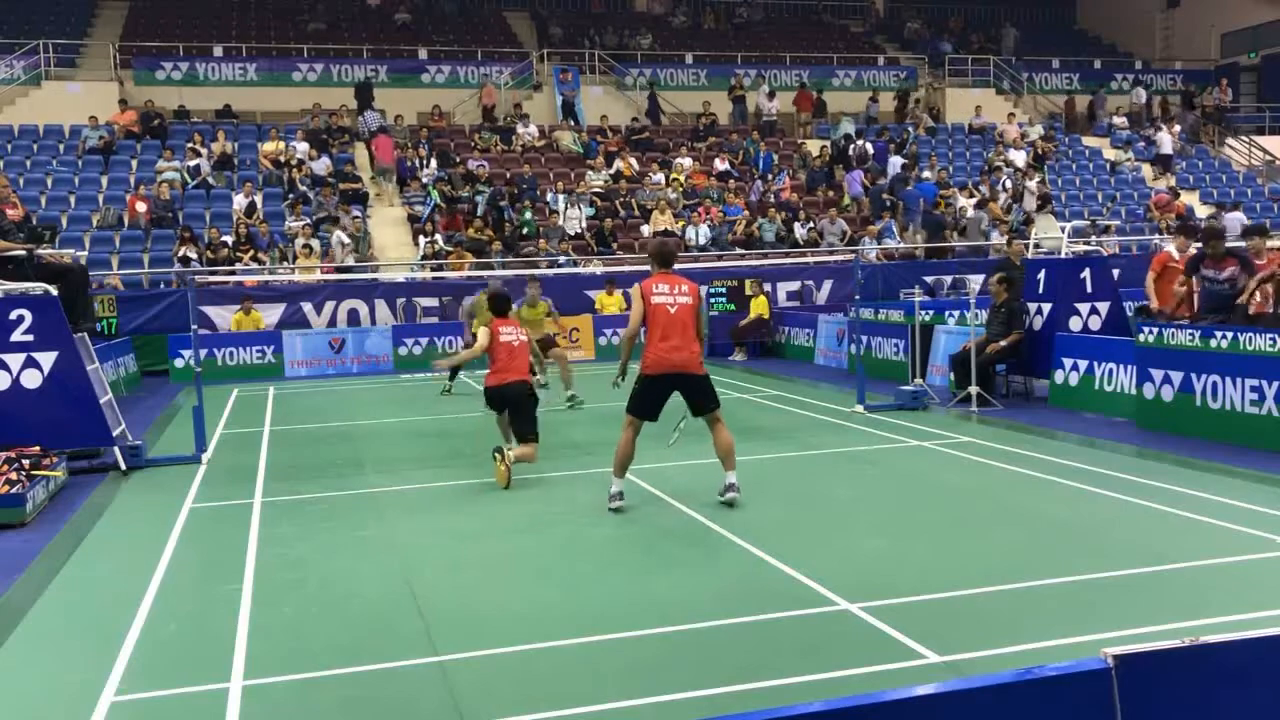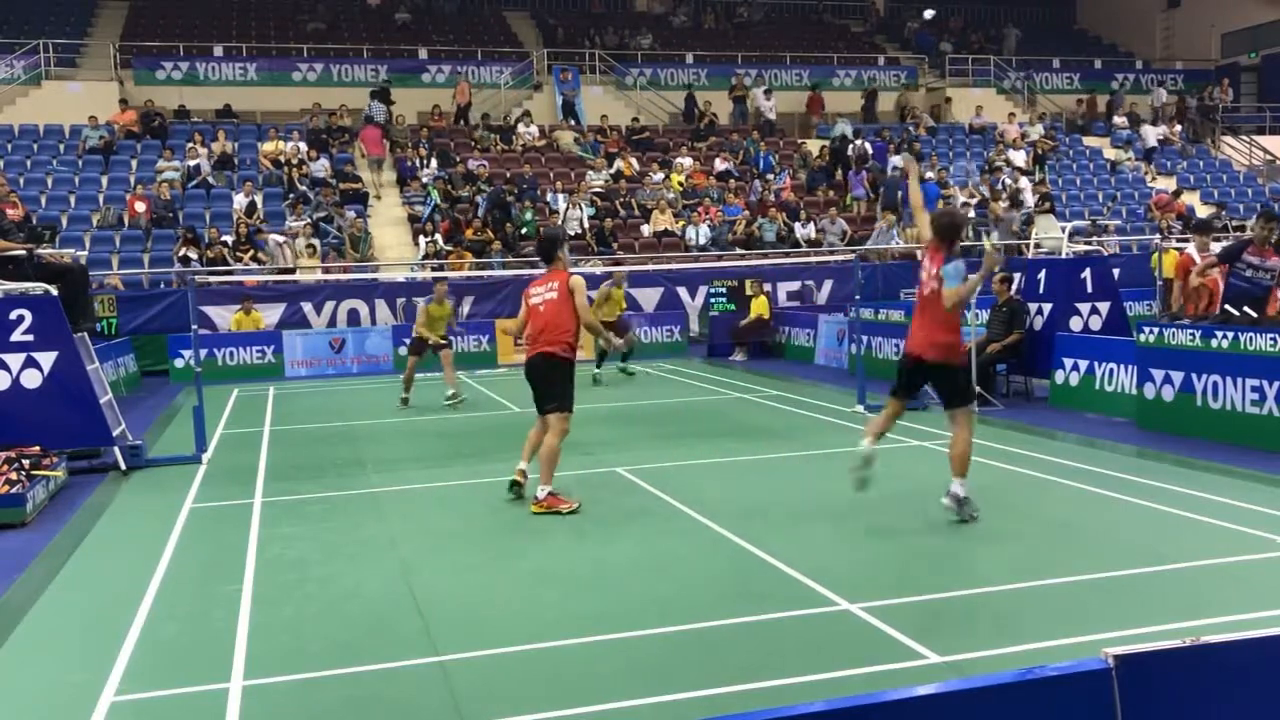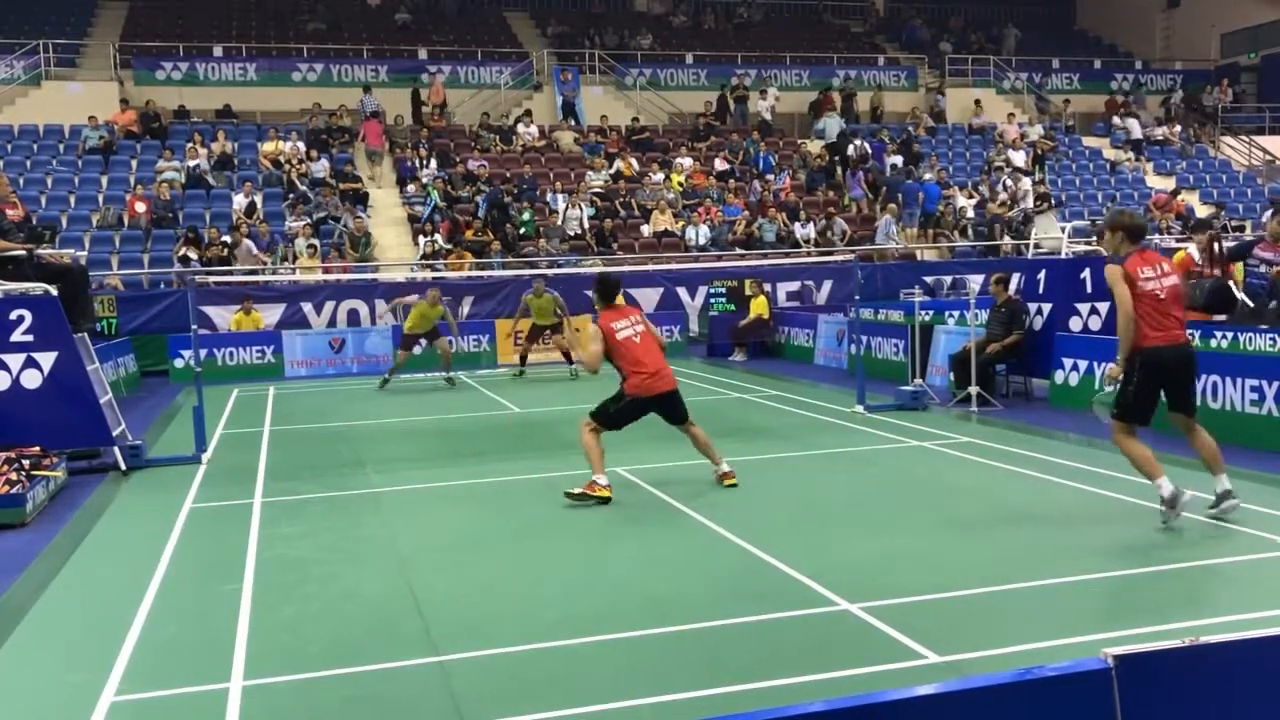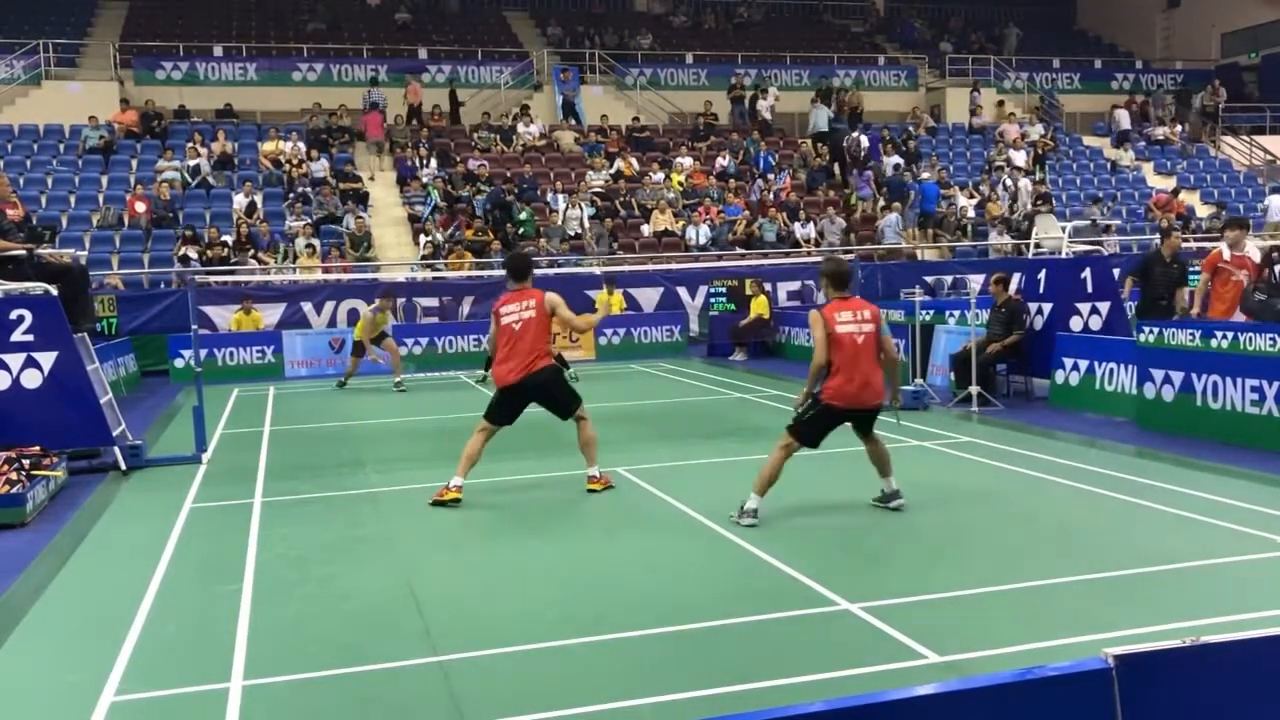
dt=1s
person 1, frame 1
left shoulder: (643, 288)
right shoulder: (692, 288)
left elbow: (633, 329)
left wrist: (622, 366)
left hip: (655, 367)
right hip: (691, 366)
left knee: (630, 427)
right knee: (716, 422)
left ankle: (617, 491)
right ankle: (731, 484)
person 1, frame 2
left shoulder: (930, 249)
right shoulder: (954, 263)
left elbow: (918, 209)
right elbow: (950, 302)
left wrist: (912, 175)
right wrist: (984, 275)
left hip: (915, 350)
right hip: (945, 352)
left knee: (894, 409)
right knee: (962, 421)
left ankle: (867, 448)
right ankle: (958, 493)
person 1, frame 3
left shoulder: (1116, 267)
right shoulder: (1165, 262)
left elbow: (1127, 314)
right elbow: (1180, 304)
left wrist: (1119, 361)
left hip: (1148, 354)
right hip: (1181, 350)
left knee: (1123, 432)
right knee: (1189, 424)
left ankle: (1169, 492)
right ankle: (1223, 491)
person 1, frame 4
left shoulder: (819, 314)
right shoulder: (872, 311)
left elbow: (820, 360)
right elbow: (891, 356)
left wrist: (806, 393)
right wrist: (894, 391)
left hip: (835, 397)
right hip: (870, 398)
left knee: (783, 448)
right knee: (869, 439)
left ankle: (751, 507)
right ankle: (891, 492)
person 2, frame 1
left shoulder: (487, 329)
right shoulder: (522, 329)
left elbow: (477, 350)
right elbow: (530, 360)
left wrist: (448, 362)
left hip: (494, 389)
right hip: (521, 387)
left knee: (502, 409)
right knee: (528, 451)
left ankle: (508, 449)
right ankle: (508, 454)
person 2, frame 2
left shoulder: (531, 289)
right shoulder: (573, 281)
left elbow: (516, 332)
right elbow: (586, 319)
left wrist: (519, 334)
right wrist: (610, 340)
left hip: (534, 361)
right hip: (557, 358)
left knee: (545, 420)
right knee: (558, 427)
left ankle: (521, 472)
right ankle: (544, 496)
person 2, frame 3
left shoulder: (597, 327)
right shoulder: (636, 313)
left elbow: (593, 367)
right elbow: (660, 342)
left wrist: (580, 350)
left hip: (638, 391)
right hip: (666, 384)
left knee: (588, 428)
right knee: (688, 427)
left ankle: (599, 485)
right ankle: (724, 471)
person 2, frame 4
left shoulder: (499, 305)
right shoulder: (548, 298)
left elbow: (493, 346)
right elbow: (579, 327)
right wrist: (599, 316)
left hip: (509, 380)
right hip: (543, 374)
left knee: (482, 432)
right knee: (581, 417)
left ankle: (454, 486)
right ankle: (594, 476)
